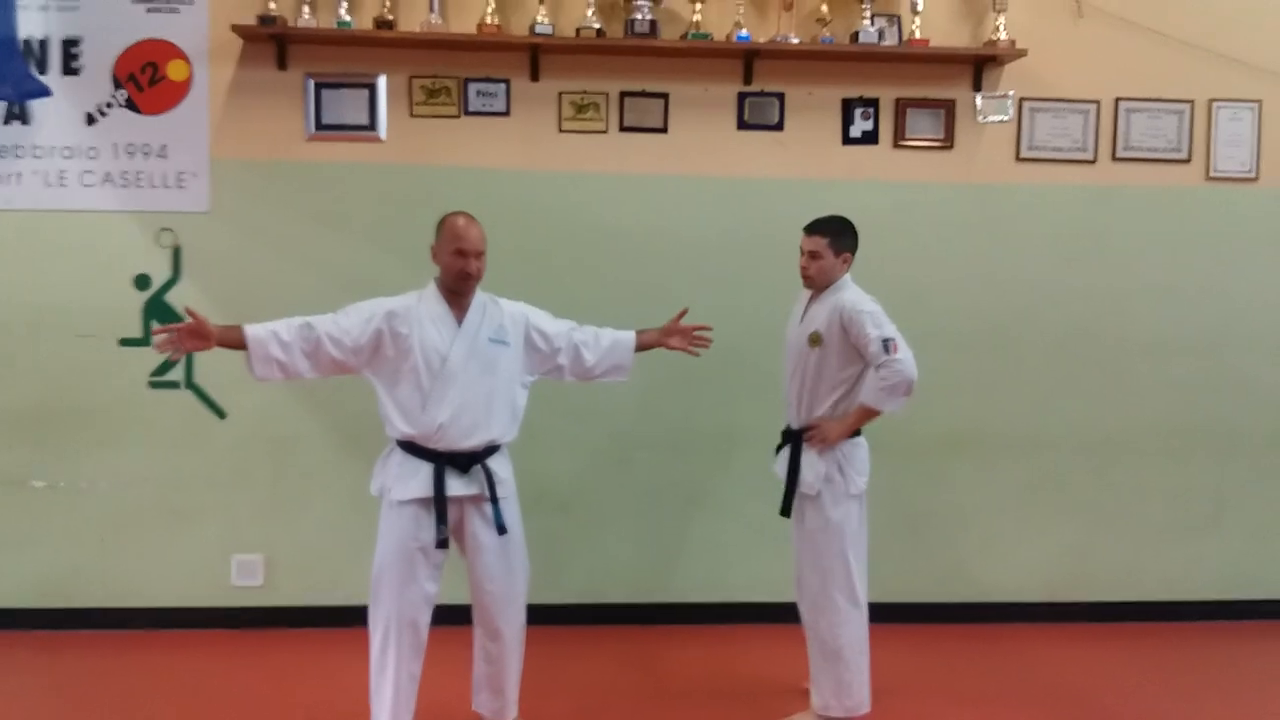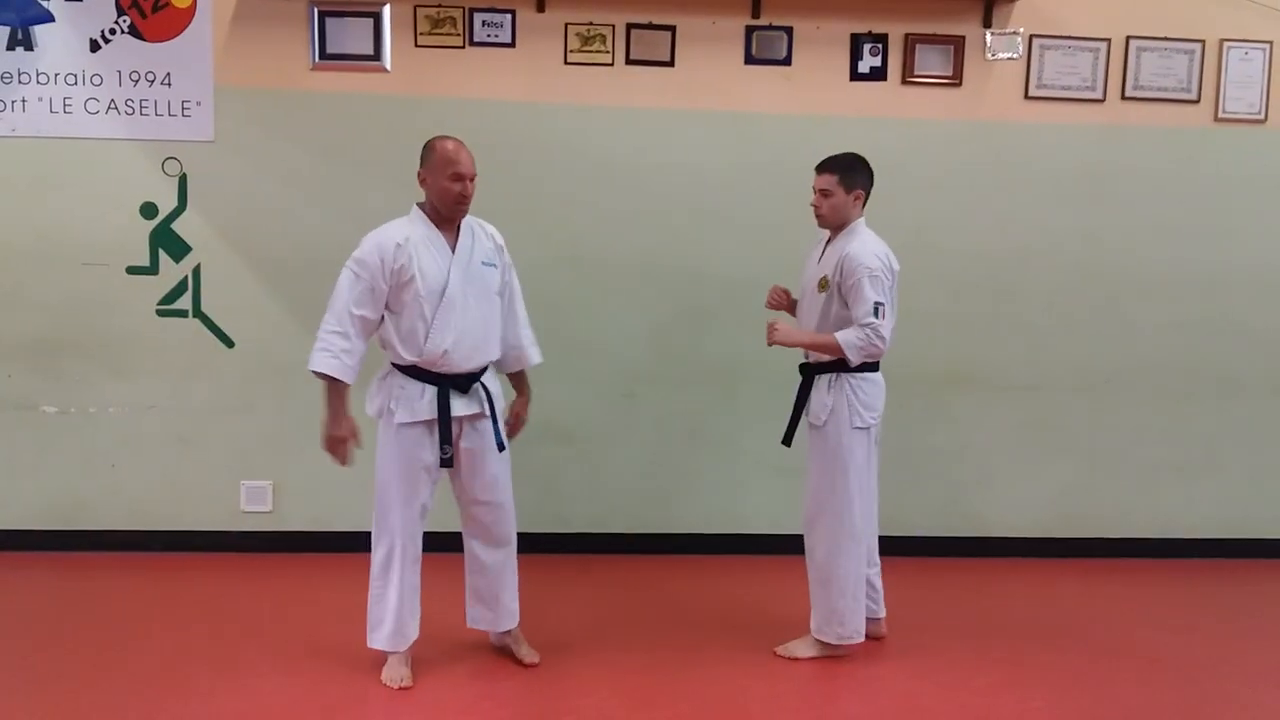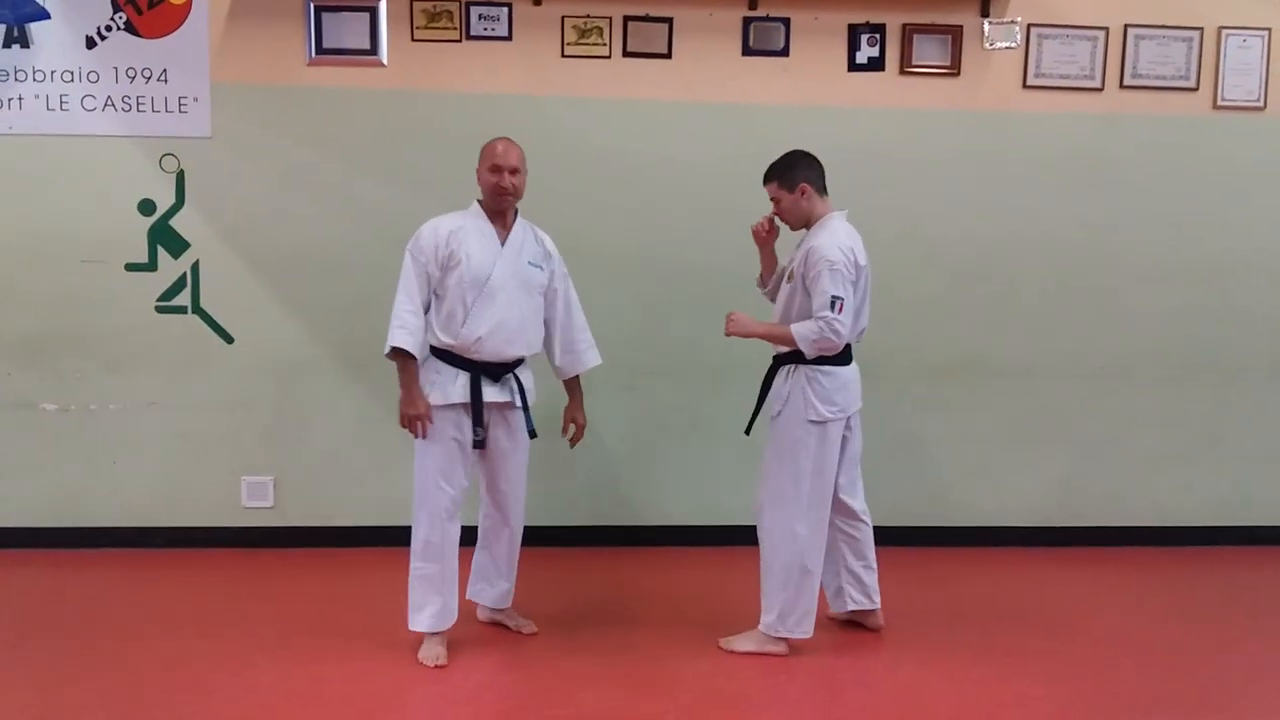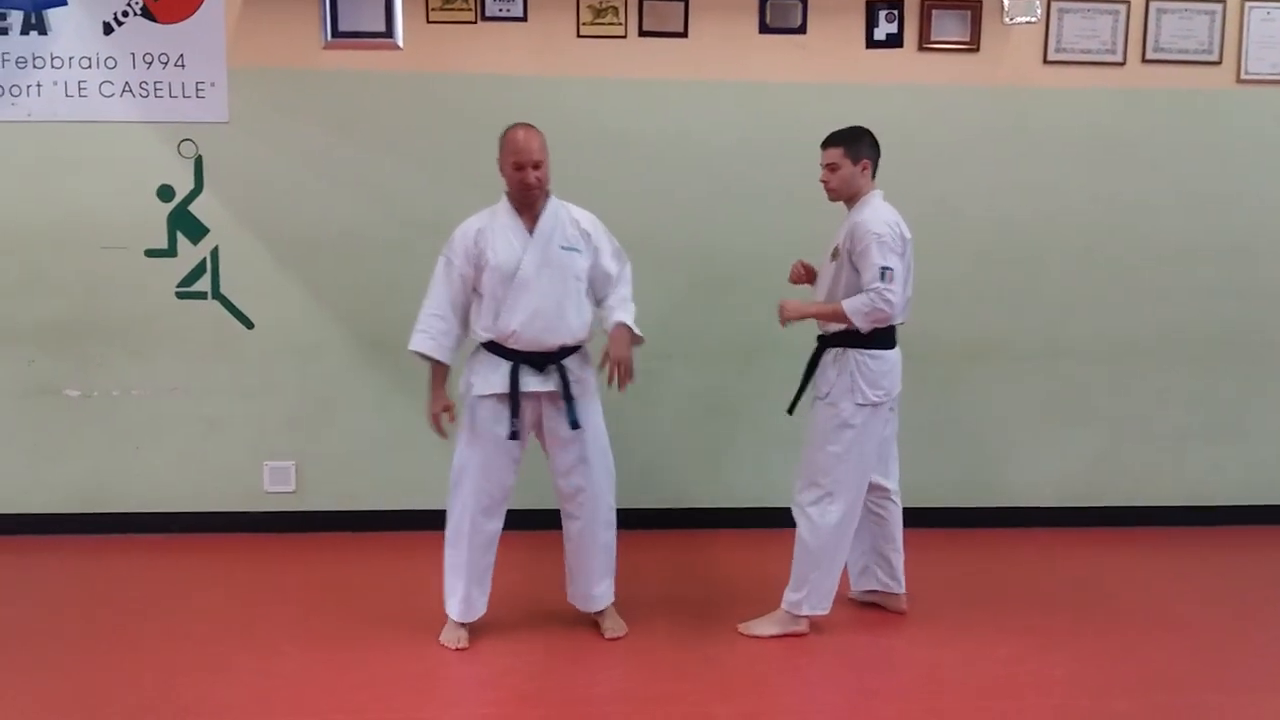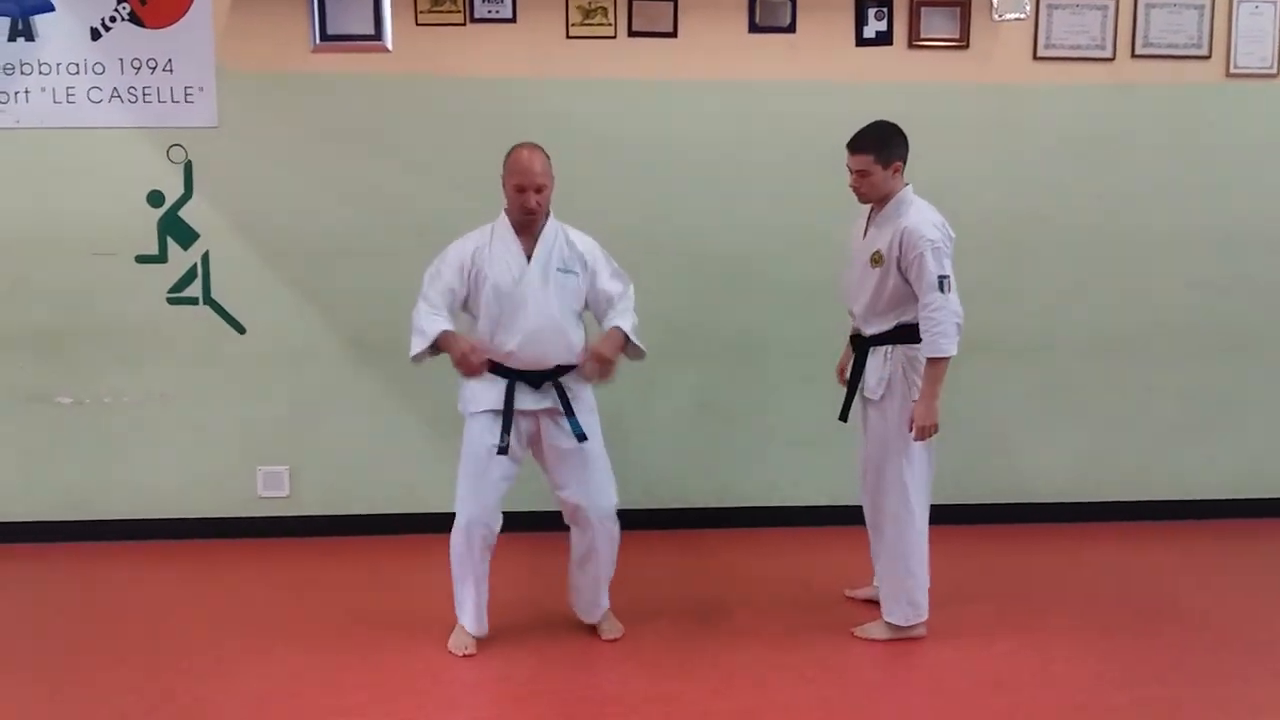
dt=1s
person 1, frame 1
left shoulder: (516, 321)
right shoulder: (391, 318)
left elbow: (584, 345)
right elbow: (310, 338)
left wrist: (657, 338)
right wrist: (218, 335)
left hip: (487, 479)
right hip: (416, 480)
left knee: (503, 602)
right knee: (400, 606)
person 1, frame 2
left shoulder: (489, 240)
right shoulder: (387, 245)
left elbow: (512, 319)
right elbow: (345, 326)
left wrist: (522, 393)
right wrist: (337, 411)
left hip: (478, 398)
right hip: (413, 401)
left knee: (494, 517)
right knee: (399, 524)
left ankle: (503, 626)
right ankle: (396, 645)
person 1, frame 3
left shoulder: (541, 246)
right shoulder: (439, 234)
left elbow: (564, 324)
right elbow: (408, 313)
left wrist: (575, 399)
right wrist: (410, 389)
left hip: (509, 388)
right hip: (447, 385)
left knee: (507, 503)
right knee: (437, 505)
left ankle: (492, 601)
right ankle: (433, 624)
person 1, frame 4
left shoulder: (583, 226)
right shoulder: (474, 233)
left elbow: (617, 288)
right elbow: (444, 311)
left wrist: (620, 336)
right wrist: (438, 388)
left hip: (569, 377)
right hip: (498, 378)
left knee: (590, 491)
right knee: (477, 493)
left ankle: (599, 602)
right ankle: (461, 610)
person 1, frame 5
left shoulder: (580, 248)
right shoulder: (472, 250)
left elbow: (620, 301)
right elbow: (429, 305)
left wrist: (613, 342)
right wrist: (453, 343)
left hip: (565, 394)
right hip: (495, 396)
left knee: (596, 507)
right knee: (476, 511)
left ankle: (596, 606)
right ankle: (469, 618)
person 2, frame 1
left shoulder: (854, 308)
right shoulder: (809, 302)
left elbow: (900, 371)
left wrist: (844, 425)
left hip: (832, 457)
right hip: (806, 453)
left knee: (832, 580)
right knee: (817, 576)
right ankle: (837, 679)
person 2, frame 2
left shoulder: (864, 256)
right shoulder: (828, 246)
left elbow: (871, 340)
left wrist: (797, 337)
right wrist: (791, 306)
left hip: (847, 391)
right hip: (832, 389)
left knee: (836, 513)
right knee: (851, 509)
left ankle: (836, 632)
right ankle: (866, 612)
person 2, frame 3
left shoulder: (827, 248)
right shoulder: (828, 237)
left elbow: (829, 332)
right elbow: (782, 295)
left wrist: (754, 329)
right wrist: (766, 251)
left hip: (811, 385)
right hip: (830, 382)
left knee: (789, 508)
right knee: (841, 497)
left ankle: (777, 629)
right ankle: (862, 604)
person 2, frame 4
left shoulder: (872, 224)
right shoulder: (866, 220)
left elbow: (881, 303)
left wrist: (807, 309)
right wrist: (817, 278)
left hip: (857, 367)
right hip: (866, 363)
left knee: (826, 489)
right knee: (873, 481)
left ankle: (797, 609)
right ankle: (886, 586)
person 2, frame 5
left shoulder: (918, 228)
right shoulder: (872, 217)
left elbow: (942, 316)
left wrist: (928, 398)
right wrist: (851, 350)
left hip: (902, 364)
right hip: (875, 362)
left knee: (900, 488)
right knee: (879, 480)
left ankle: (906, 614)
right ankle: (893, 582)
